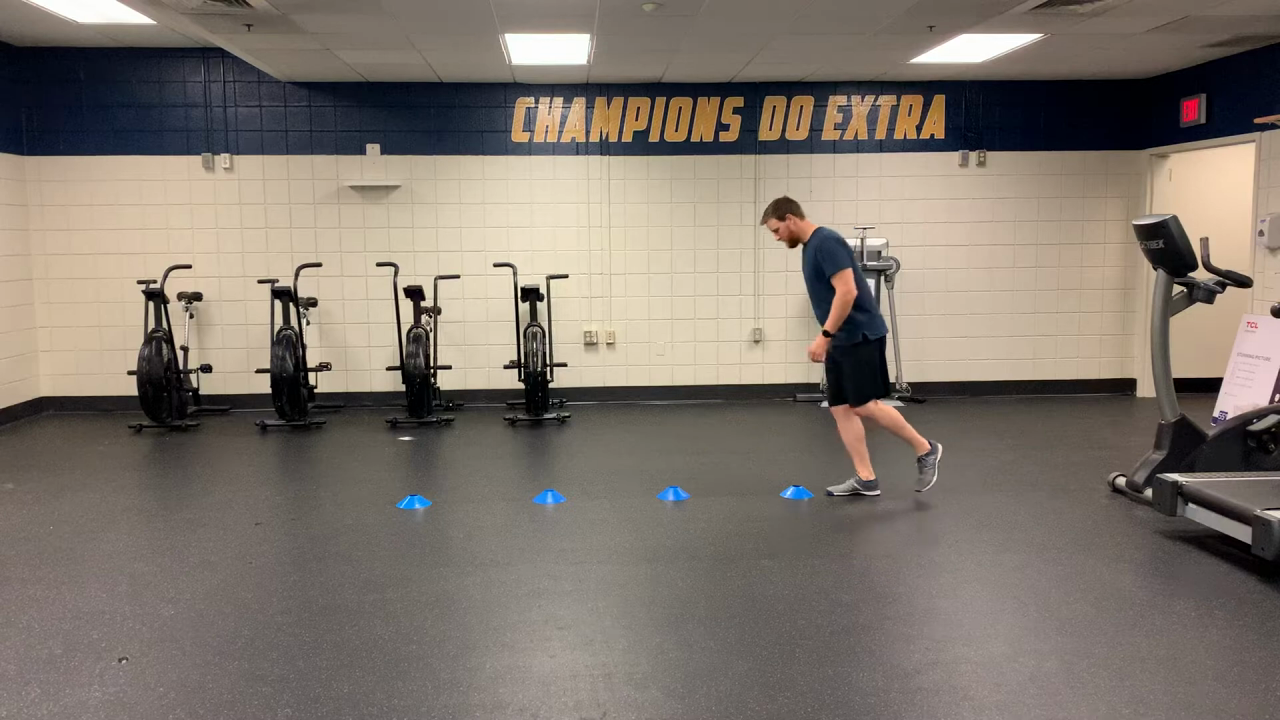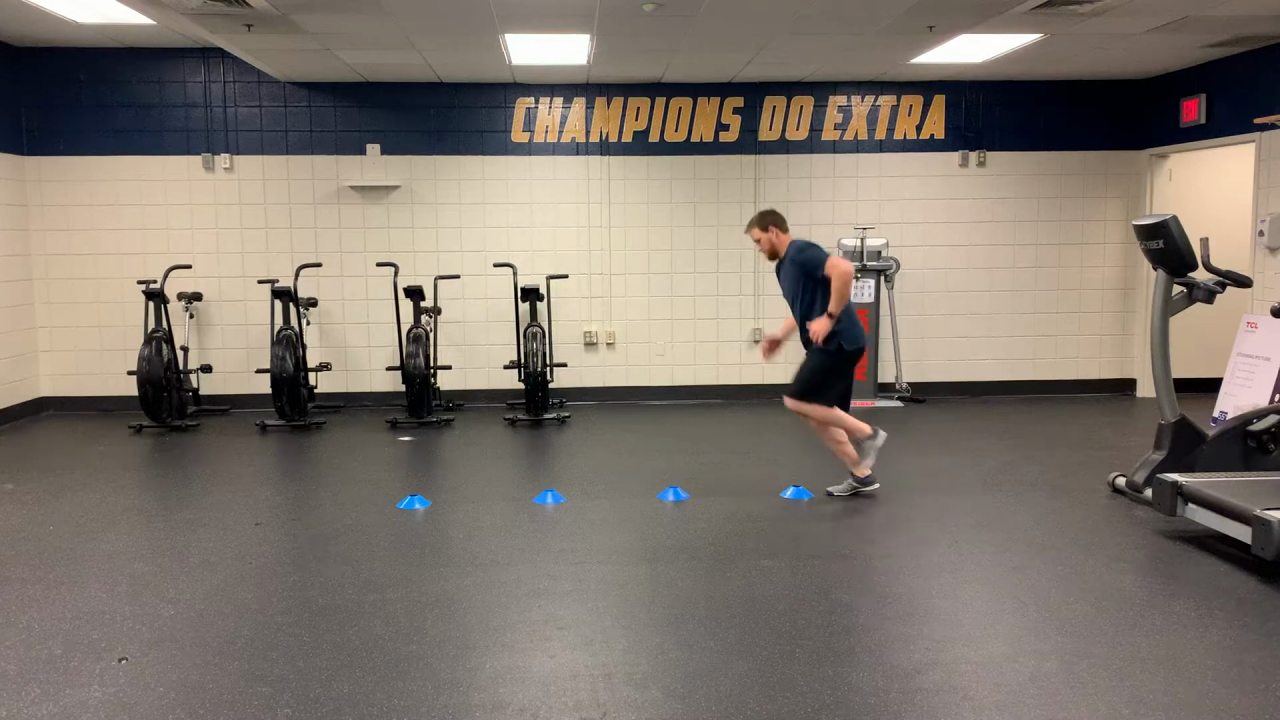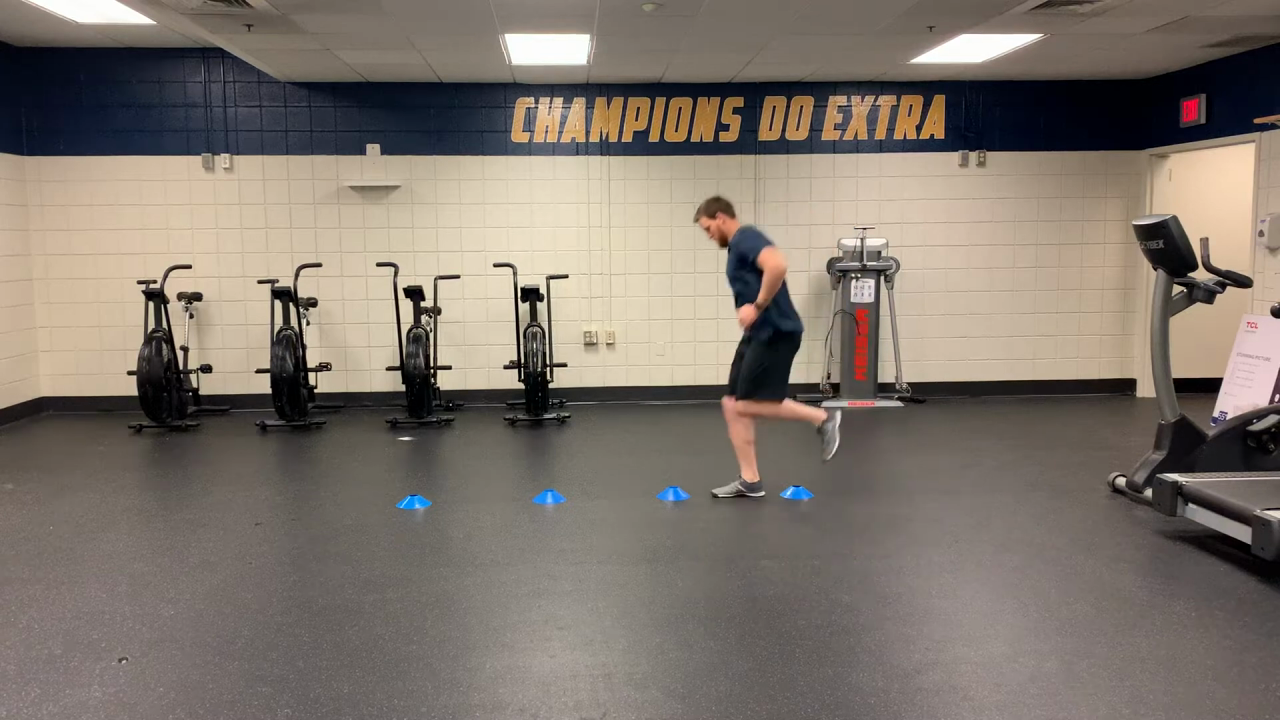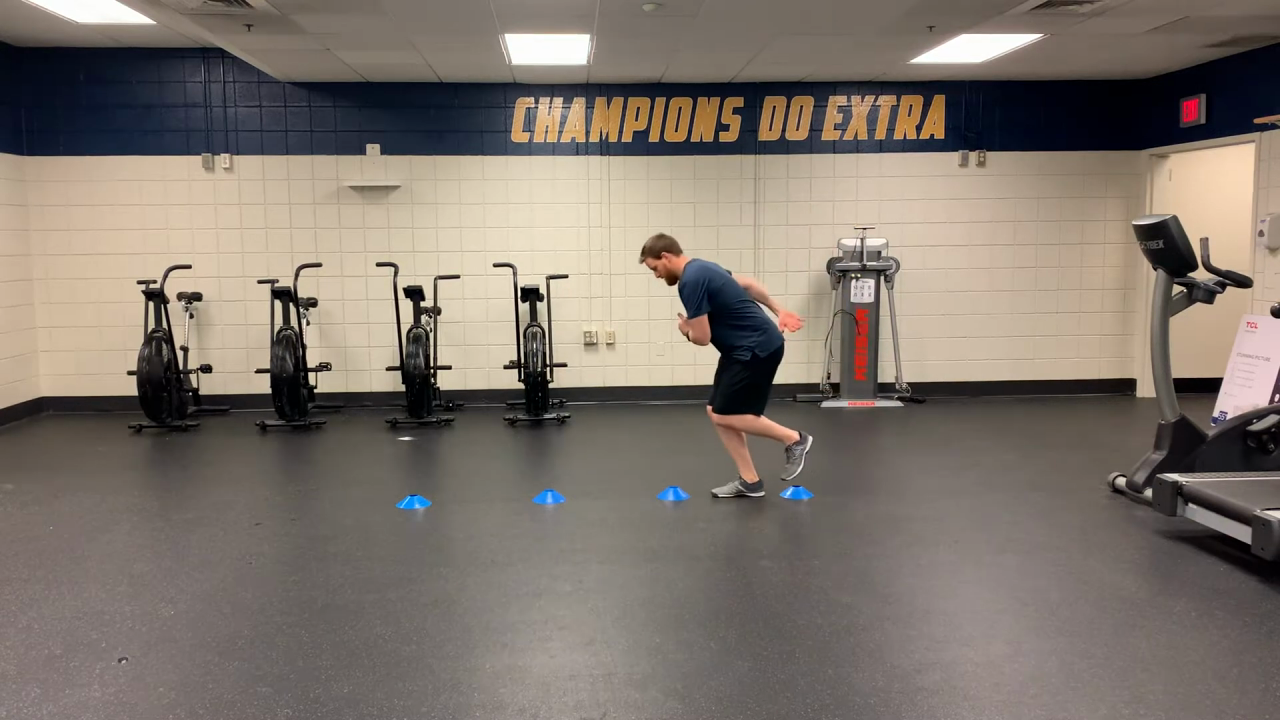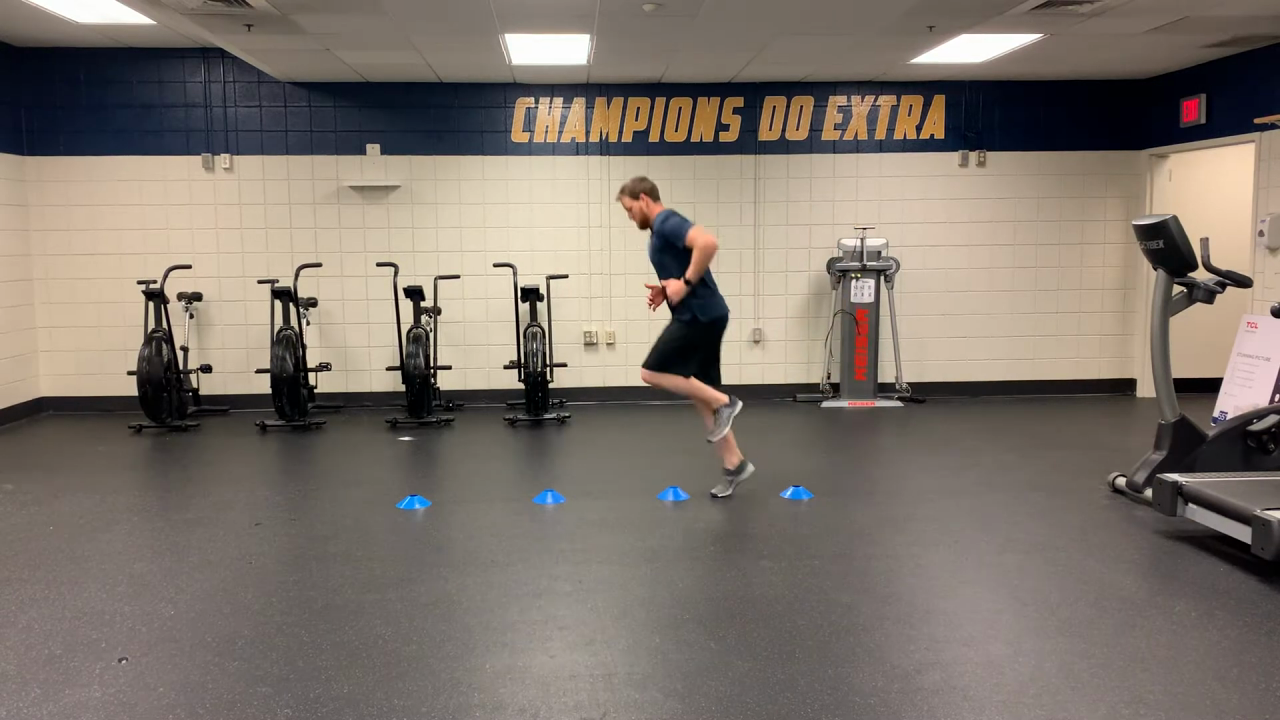
dt=0.5s
person 1, frame 1
left shoulder: (825, 242)
right shoulder: (811, 247)
left elbow: (848, 292)
left wrist: (824, 336)
right wrist: (830, 339)
left hip: (861, 335)
right hip: (842, 339)
left knee: (864, 406)
right knee: (841, 408)
left ankle: (926, 451)
right ankle: (865, 478)
person 1, frame 2
left shoulder: (801, 253)
right shoulder: (785, 265)
left elbow: (844, 270)
left wrist: (830, 318)
right wrist: (780, 336)
left hip: (839, 342)
right hip: (827, 344)
left knee: (797, 401)
right knee: (817, 414)
left ankle: (864, 433)
right ankle: (862, 475)
person 1, frame 3
left shoulder: (746, 237)
right shoulder: (740, 244)
left elbow: (777, 265)
left wrist: (757, 307)
left hip: (774, 332)
right hip: (762, 333)
left knee: (751, 403)
right knee: (732, 406)
left ankle: (823, 418)
right ankle: (749, 480)
person 1, frame 4
left shoulder: (691, 281)
right shoulder: (700, 270)
left elbow: (702, 337)
right elbow: (747, 284)
left wrist: (686, 330)
right wrist: (777, 311)
left hip: (756, 349)
right hip: (745, 347)
left knee: (725, 416)
right knee: (716, 413)
left ankle: (794, 439)
right ankle: (749, 481)
person 1, frame 5
left shoulder: (666, 223)
right shoulder: (663, 228)
left elbow: (708, 242)
left wrist: (685, 283)
right wrist: (665, 290)
left hip: (700, 316)
right hip: (697, 316)
left knee: (653, 374)
right knee: (701, 393)
left ankle: (725, 402)
right ankle: (736, 464)
